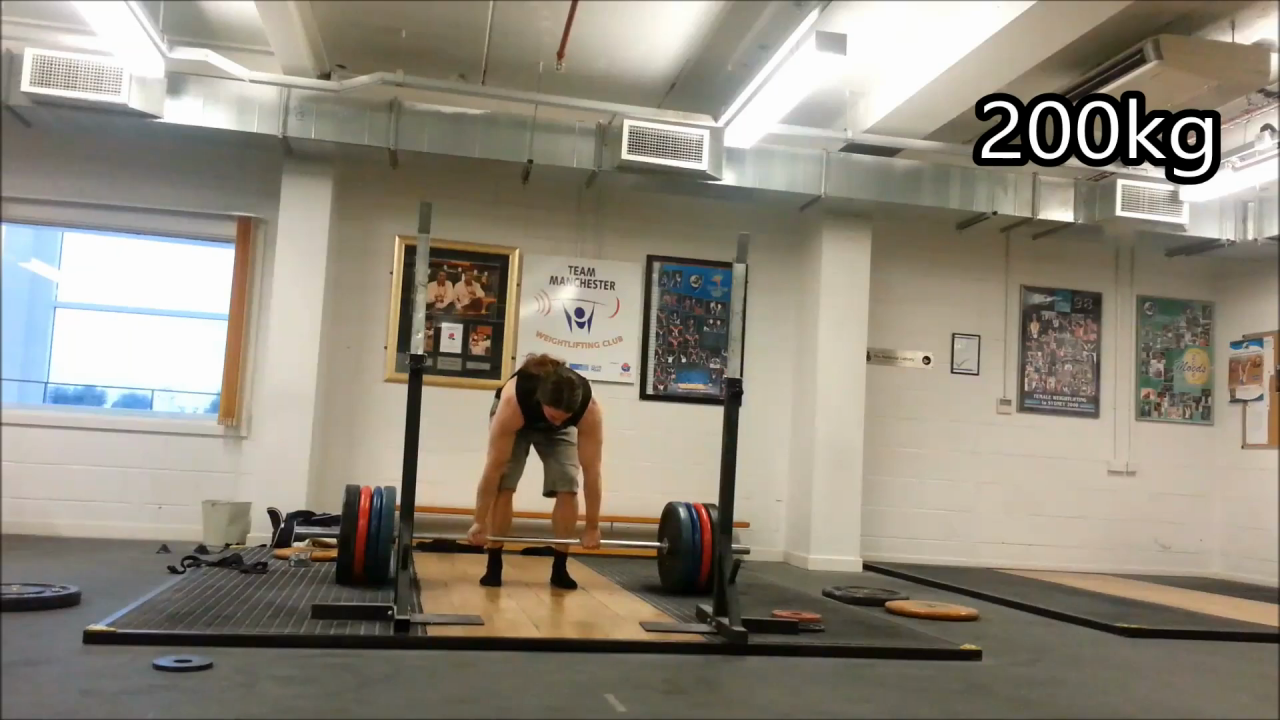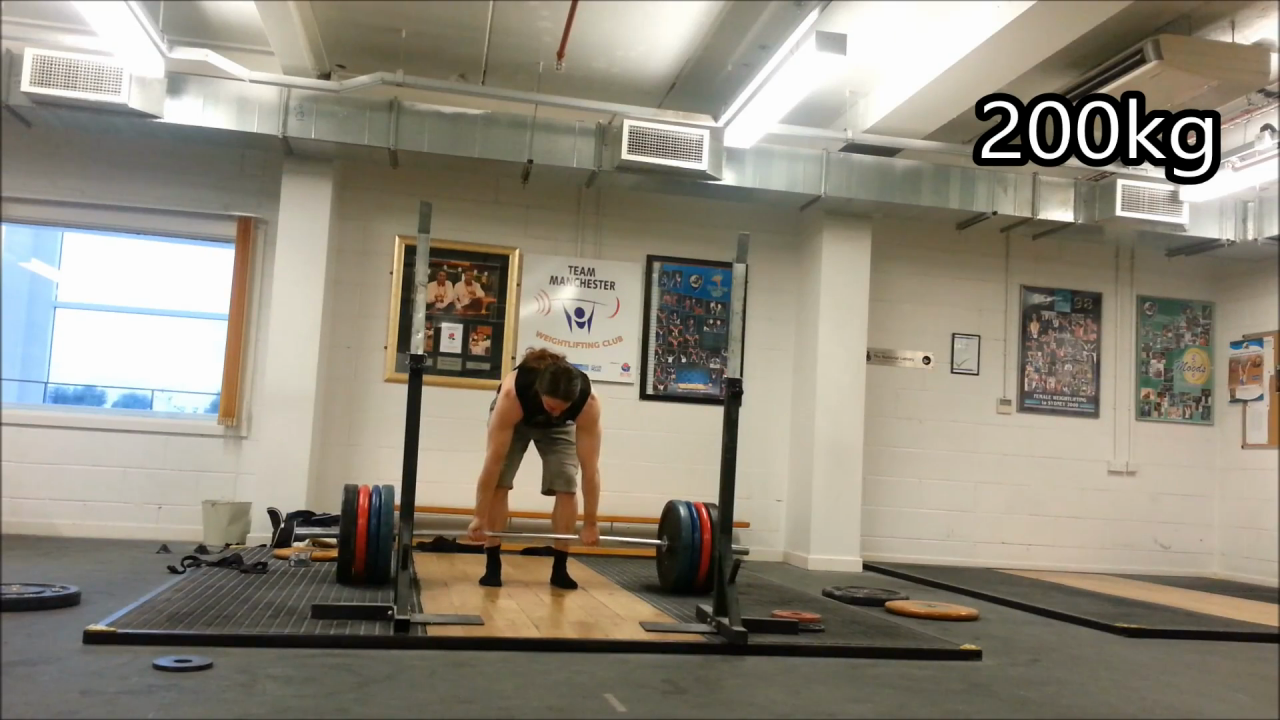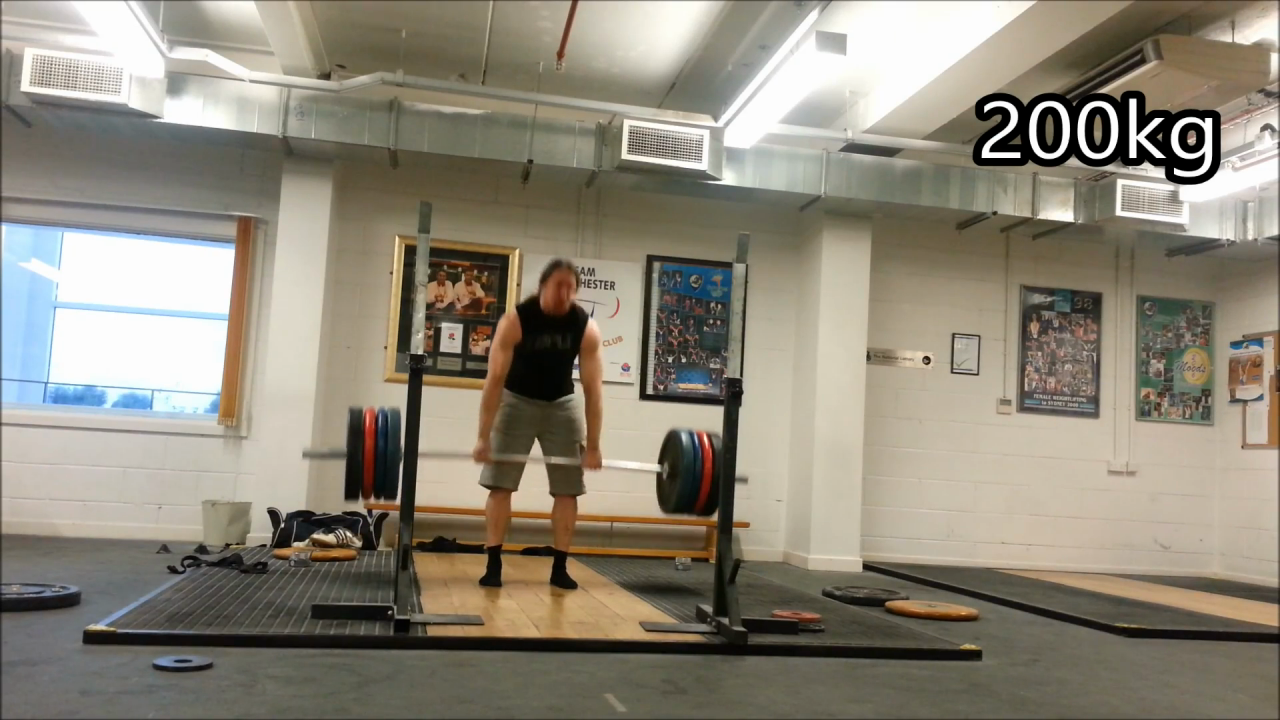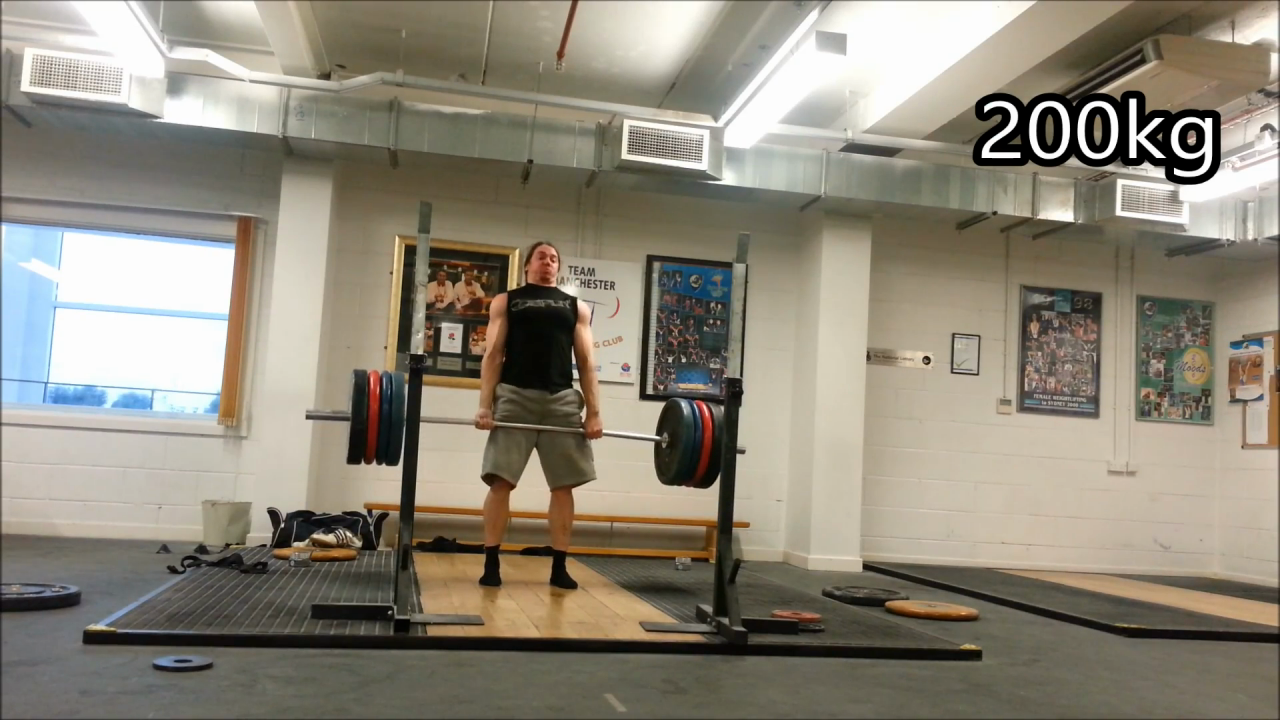
dt=0.7s
person 1, frame 1
left shoulder: (590, 409)
right shoulder: (512, 401)
left elbow: (592, 471)
right elbow: (494, 466)
left wrist: (592, 527)
right wrist: (479, 522)
left hip: (559, 433)
right hip: (516, 420)
left knee: (567, 487)
right knee: (503, 485)
left ankle: (559, 568)
right ankle: (494, 566)
person 1, frame 2
left shoulder: (589, 403)
right shoulder: (512, 393)
left elbow: (590, 466)
right elbow: (494, 460)
left wrist: (590, 523)
right wrist: (479, 517)
left hip: (560, 428)
right hip: (515, 419)
left knee: (566, 485)
right knee: (499, 482)
left ankle: (560, 568)
right ankle: (492, 565)
person 1, frame 3
left shoulder: (586, 328)
right shoulder: (515, 321)
left elbow: (593, 390)
right elbow: (495, 381)
left wrist: (592, 447)
right wrist: (483, 439)
left hip: (562, 404)
right hip: (517, 401)
left knee: (567, 490)
right knee: (500, 484)
left ankle: (560, 568)
right ankle: (493, 565)
person 1, frame 4
left shoulder: (576, 306)
right shoulder: (506, 301)
left elbow: (585, 361)
right elbow: (493, 354)
left wrist: (593, 412)
right wrist: (484, 404)
left hip: (563, 400)
right hip: (515, 396)
left knee: (564, 486)
right knee: (500, 481)
left ankle: (559, 568)
right ankle: (491, 565)
